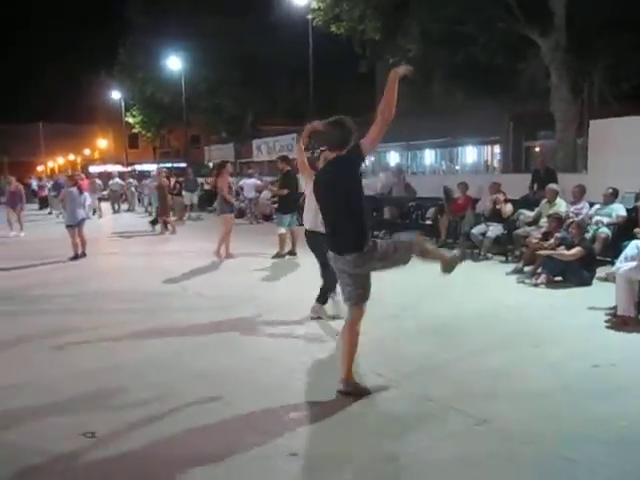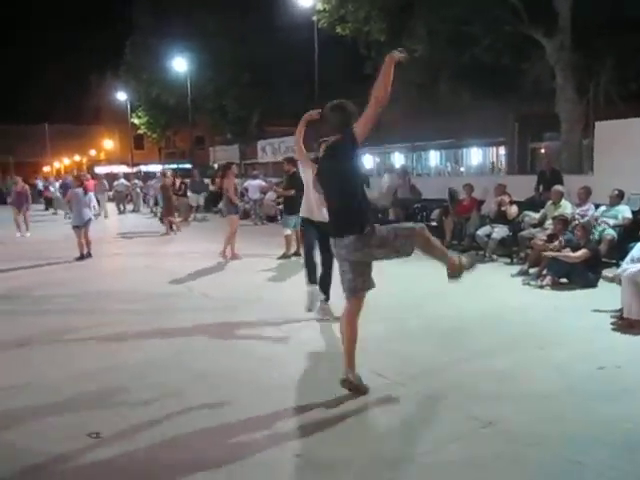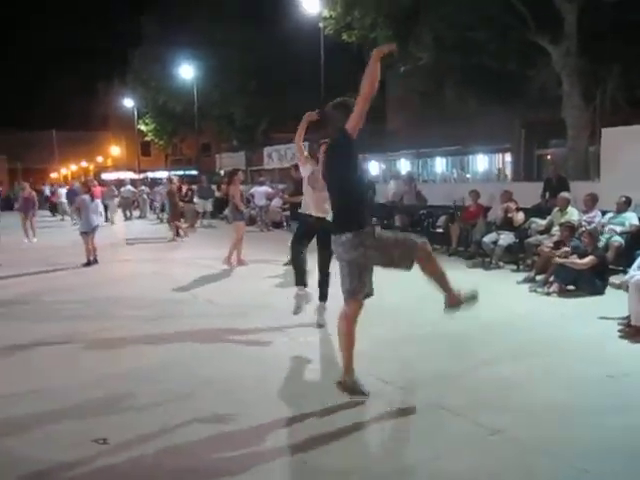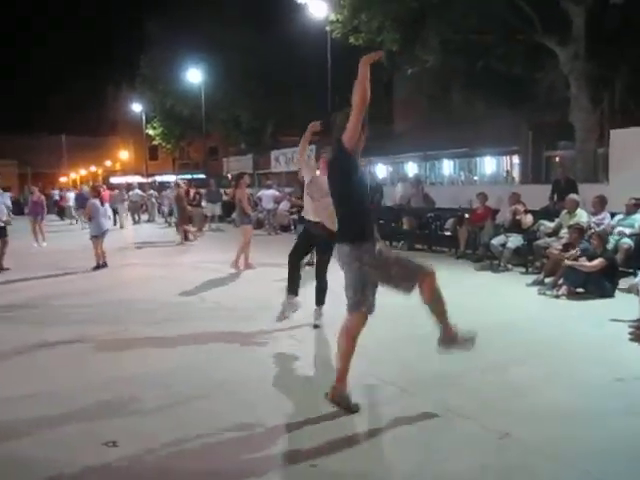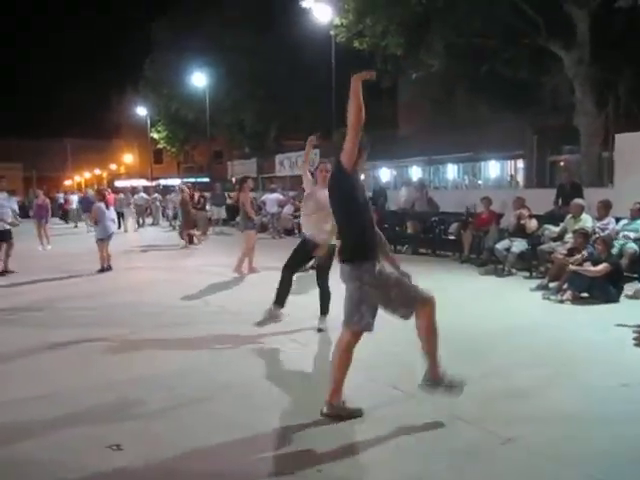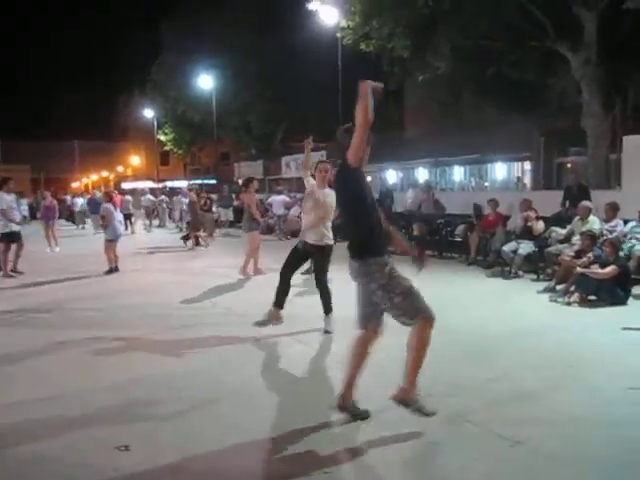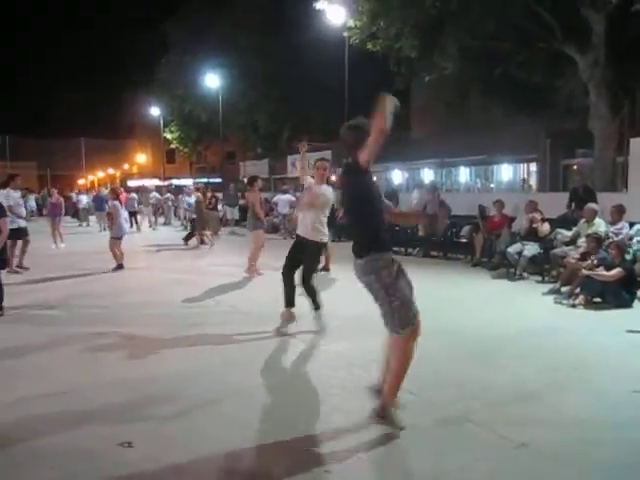
dt=0.1s
person 1, frame 1
left shoulder: (320, 179)
right shoulder: (347, 163)
right elbow: (385, 117)
right wrist: (395, 76)
left hip: (337, 255)
right hip: (360, 252)
left knee: (355, 312)
right knee: (414, 241)
left ankle: (347, 379)
right ankle: (446, 261)
person 1, frame 2
left shoulder: (323, 162)
right shoulder: (346, 148)
right elbow: (378, 101)
right wrist: (390, 61)
left hip: (340, 240)
right hip: (362, 236)
left knee: (352, 304)
right knee: (418, 232)
left ankle: (350, 372)
right ankle: (455, 264)
person 1, frame 3
left shoulder: (329, 159)
right shoulder: (341, 146)
right elbow: (367, 95)
right wrist: (376, 56)
left hip: (343, 240)
right hip: (359, 236)
left knee: (351, 307)
right knee: (421, 247)
left ankle: (347, 374)
right ankle: (451, 296)
person 1, frame 4
left shoulder: (344, 165)
right shoulder: (341, 158)
right elbow: (359, 105)
right wrist: (364, 64)
left hip: (353, 249)
right hip: (361, 250)
left knee: (355, 318)
right knee: (426, 275)
left ankle: (338, 389)
right ankle: (448, 333)
person 1, frame 5
left shoulder: (351, 185)
right shoulder: (342, 178)
left elbow: (370, 229)
right elbow: (355, 124)
right wrist: (356, 82)
left hip: (358, 266)
right hip: (362, 268)
left knee: (351, 333)
right knee: (425, 303)
left ankle: (334, 401)
right ankle: (434, 373)
person 1, frame 6
left shoulder: (355, 181)
right shoulder: (347, 174)
left elbow: (379, 223)
right elbow: (363, 126)
left wrist: (406, 245)
right wrist: (364, 91)
left hip: (369, 263)
right hip: (373, 264)
left knee: (369, 331)
right knee: (423, 319)
left ankle: (346, 396)
right ankle: (408, 390)
person 1, frame 7
left shoulder: (358, 178)
right shoulder: (355, 171)
left elbow: (387, 213)
right elbow: (380, 131)
left wrist: (422, 216)
right wrist: (386, 104)
left hip: (374, 260)
right hip: (378, 261)
left knee: (402, 328)
right knee: (408, 331)
left ankle: (384, 385)
right ankle: (385, 405)
person 2, frame 1
right shoulder: (311, 180)
right elbow: (300, 154)
right wrist: (307, 131)
right hip: (314, 231)
left knee: (330, 269)
right knee: (327, 267)
left ankle: (319, 307)
person 2, frame 2
right shoulder: (308, 169)
right elbow: (298, 144)
right wrist: (304, 120)
left hip: (328, 223)
right hip: (309, 220)
left knee: (328, 264)
right knee: (309, 252)
left ankle: (324, 304)
right ankle: (313, 289)
person 2, frame 3
right shoulder: (308, 167)
right elbow: (298, 143)
right wrist: (305, 121)
left hip: (327, 221)
right hip: (308, 217)
left knee: (324, 266)
right knee: (296, 248)
left ankle: (322, 306)
right ankle: (302, 291)
person 2, frame 4
right shoulder: (310, 174)
right elbow: (301, 152)
right wrist: (309, 131)
left hip: (328, 229)
right hip: (310, 226)
left knee: (321, 271)
right knee: (294, 257)
left ankle: (318, 311)
right ankle: (291, 299)
person 2, frame 5
right shoulder: (310, 187)
left elbow: (335, 224)
right elbow: (304, 166)
left wrist: (325, 245)
right wrist: (309, 146)
left hip: (324, 243)
right hip: (308, 240)
left knee: (322, 283)
right knee: (287, 271)
left ankle: (323, 318)
right ankle: (275, 311)
person 2, frame 6
left shoulder: (330, 195)
right shoulder: (311, 186)
left elbow: (322, 217)
right elbow: (305, 168)
left wrist: (306, 230)
right wrist: (308, 151)
left hip: (322, 244)
right hip: (305, 241)
left knee: (321, 282)
right knee: (285, 272)
left ankle: (328, 317)
right ankle: (275, 313)
person 2, frame 7
left shoulder: (326, 191)
right shoulder: (309, 183)
left elbow: (309, 203)
right elbow: (302, 170)
left wrist: (302, 198)
right wrist: (303, 153)
left hip: (316, 239)
right hip: (301, 236)
left knee: (306, 280)
right knee: (287, 271)
left ankle: (317, 311)
right ankle: (288, 313)
